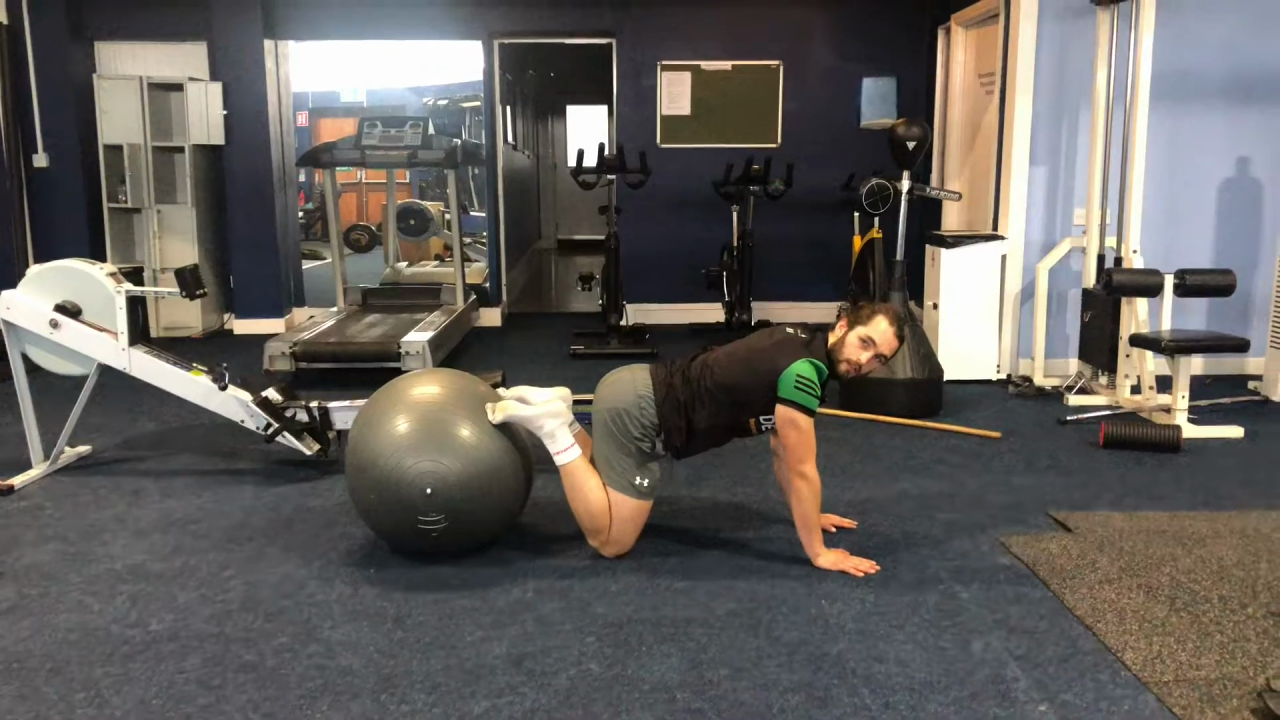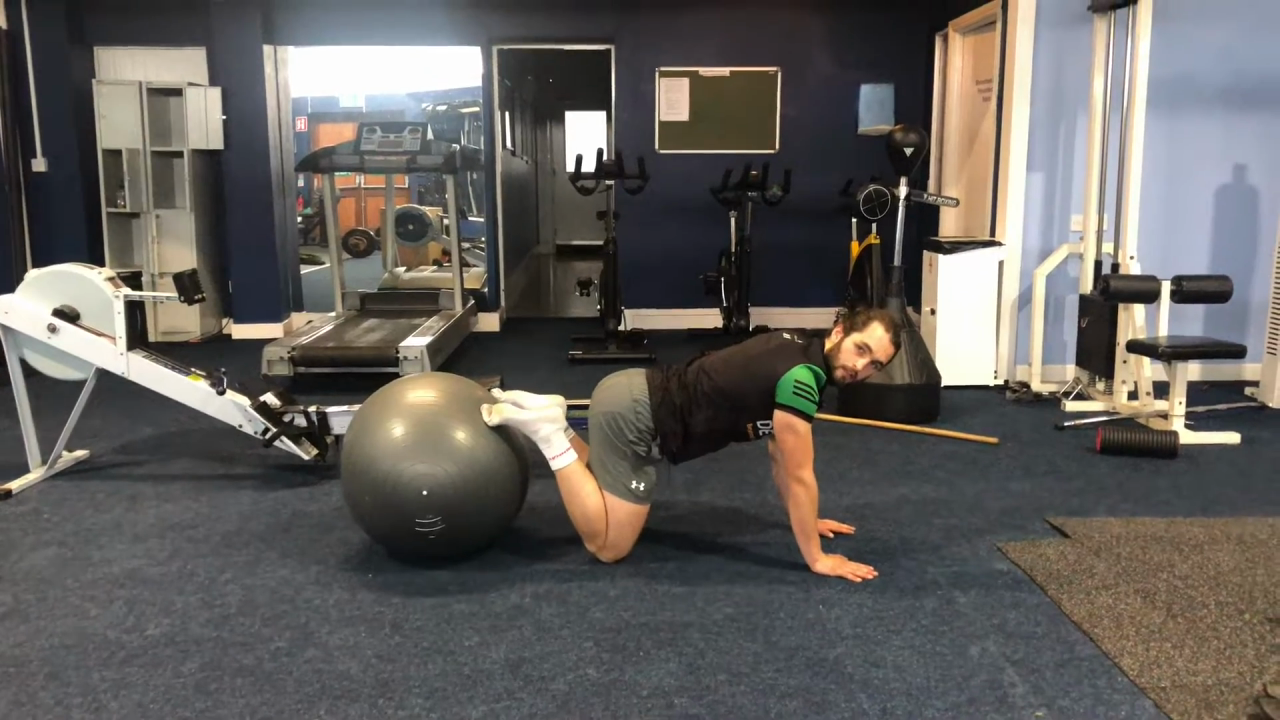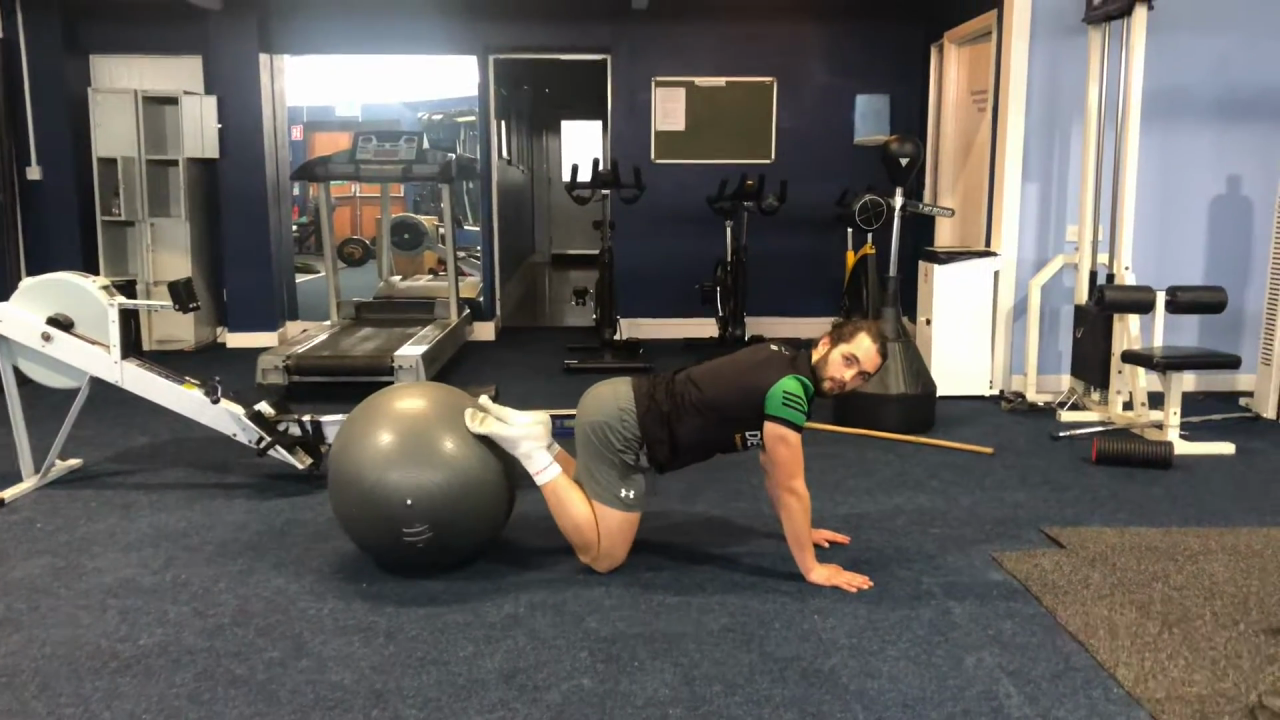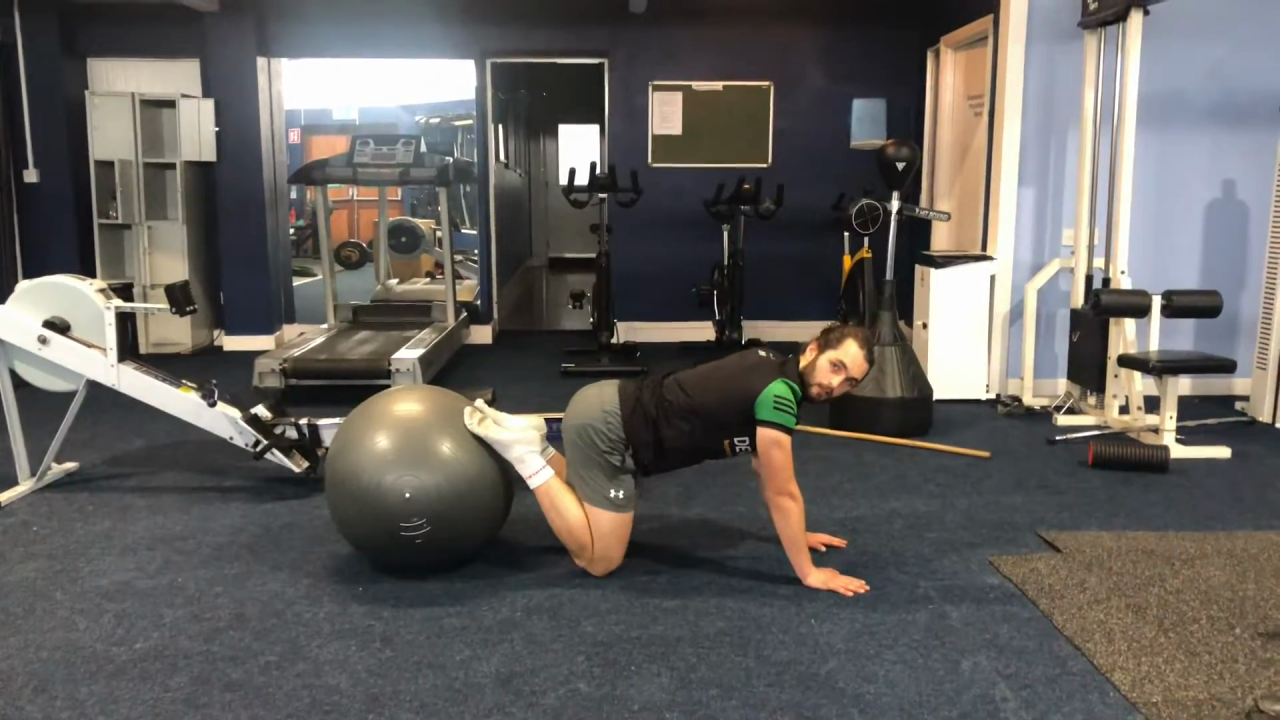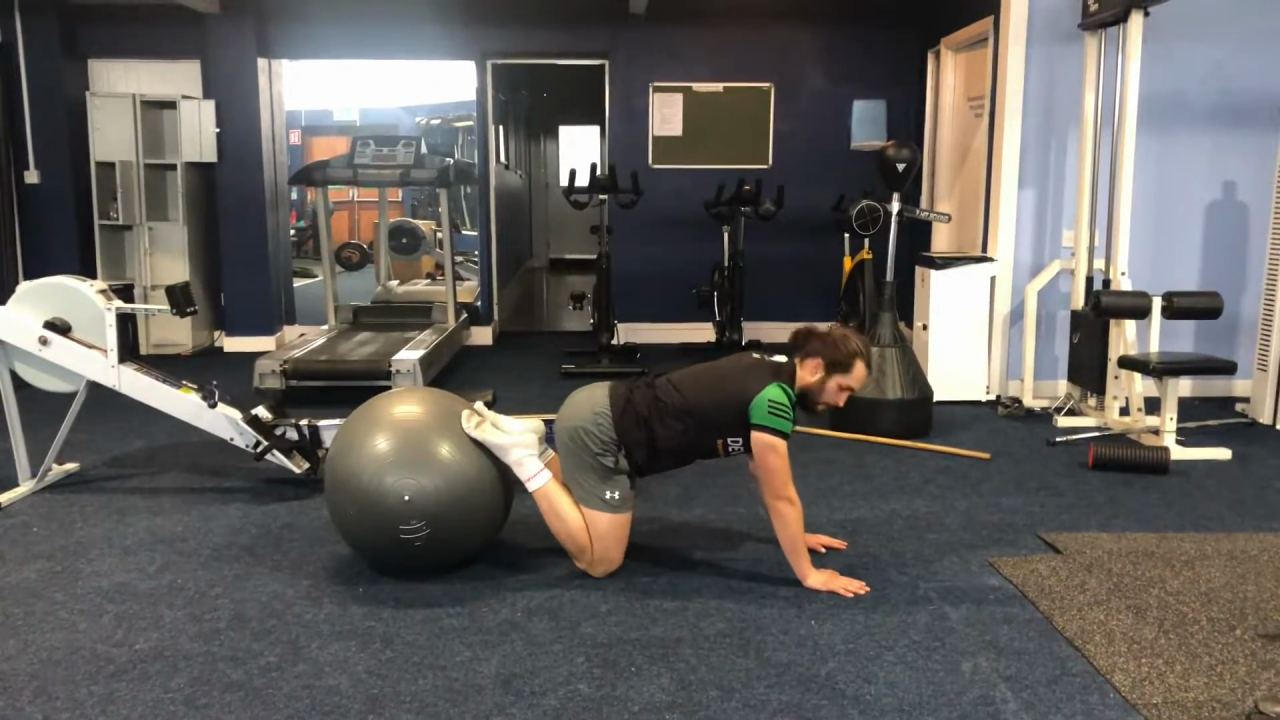
dt=0.4s
person 1, frame 1
left shoulder: (800, 344)
right shoulder: (804, 371)
left elbow: (782, 449)
right elbow: (802, 471)
left wrist: (808, 515)
right wrist: (819, 552)
left hip: (638, 389)
right hip: (639, 410)
left knee: (610, 499)
right knee: (611, 540)
left ankle: (553, 411)
right ankle: (553, 426)
person 1, frame 2
left shoulder: (798, 350)
right shoulder: (801, 378)
left elbow: (780, 455)
right elbow: (799, 477)
left wrist: (807, 520)
right wrist: (817, 558)
left hip: (634, 393)
right hip: (635, 415)
left knee: (607, 503)
right knee: (609, 544)
left ankle: (547, 417)
right ankle: (547, 430)
person 1, frame 3
left shoulder: (786, 363)
right shoulder: (789, 389)
left elbow: (773, 467)
right elbow: (790, 488)
left wrist: (801, 531)
right wrist: (811, 568)
left hip: (619, 403)
right hip: (620, 424)
left knee: (602, 514)
right knee: (604, 555)
left ankle: (534, 434)
right ankle: (531, 446)
person 1, frame 4
left shoulder: (775, 369)
right shoulder: (779, 394)
left elbow: (765, 470)
right elbow: (782, 493)
left wrist: (797, 534)
right wrist: (808, 572)
left hip: (608, 406)
right hip: (606, 427)
left knee: (599, 517)
right knee: (600, 558)
left ankle: (526, 437)
right ankle: (522, 450)
person 1, frame 5
left shoulder: (771, 370)
right shoulder: (773, 398)
left elbow: (764, 469)
right elbow: (781, 496)
left wrist: (797, 534)
right wrist: (808, 574)
left hip: (600, 409)
right hip: (598, 430)
left knee: (611, 521)
right knee: (601, 560)
left ankle: (527, 439)
right ankle: (521, 451)
